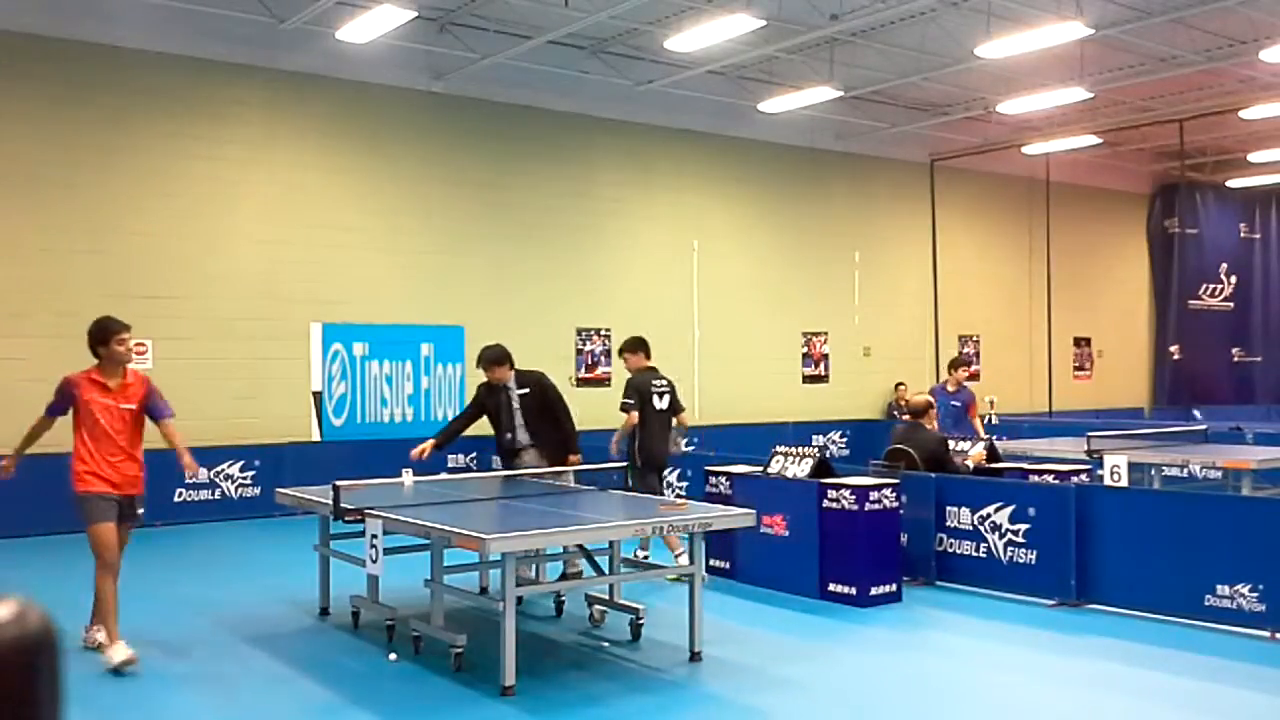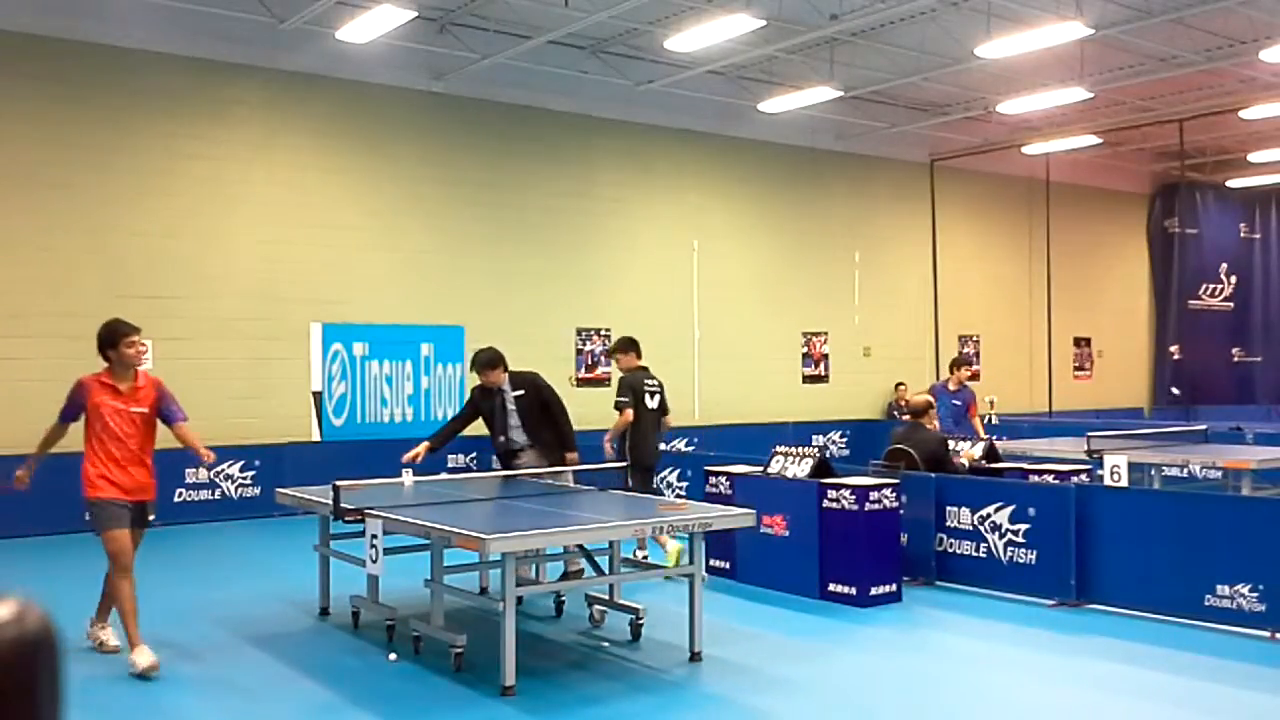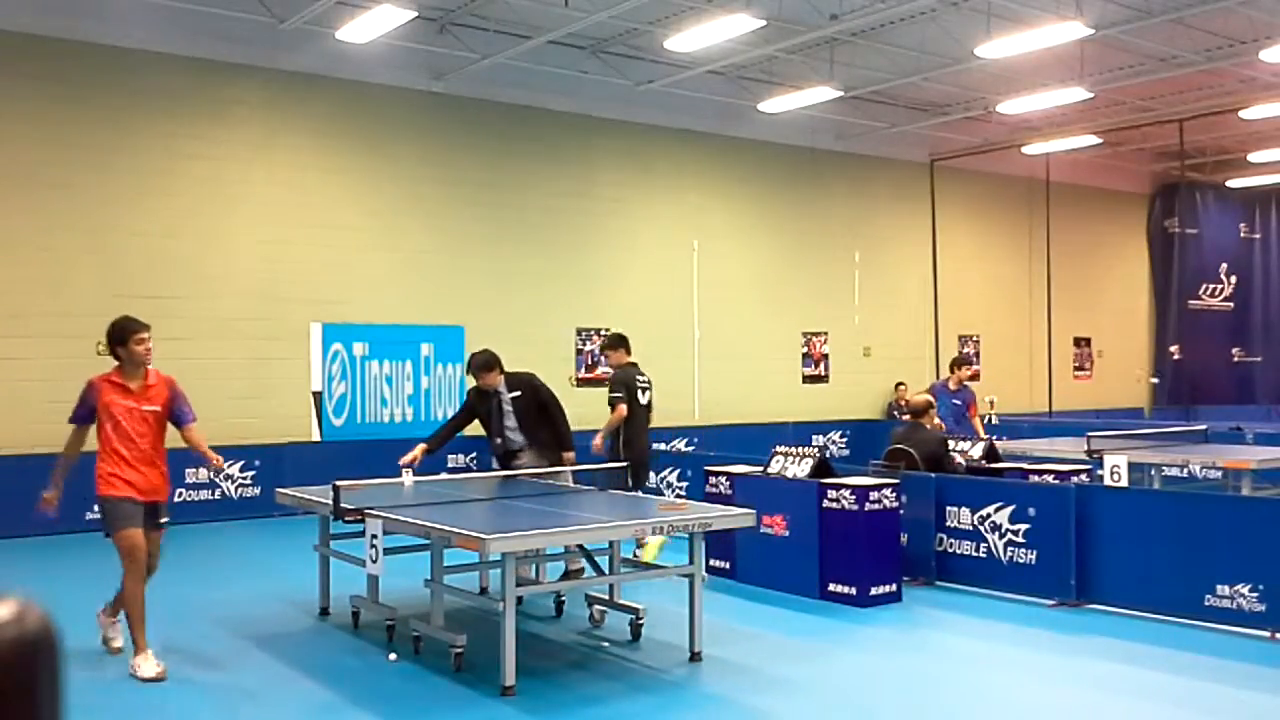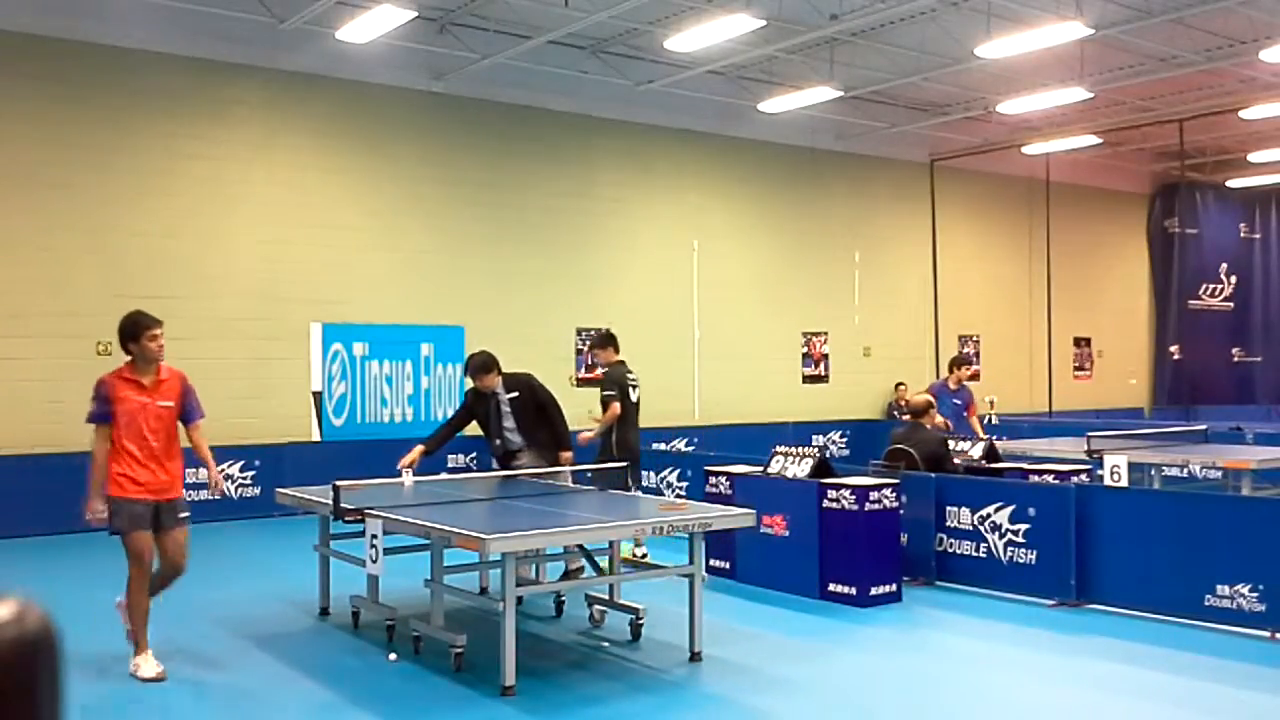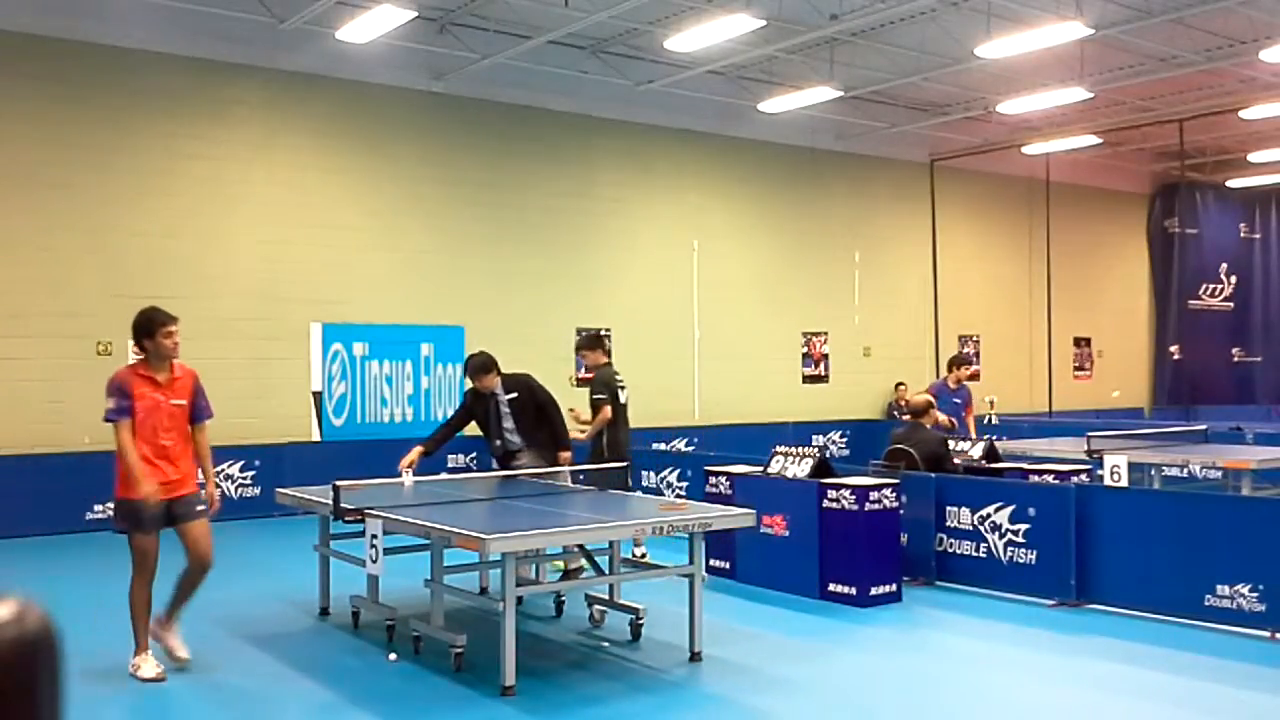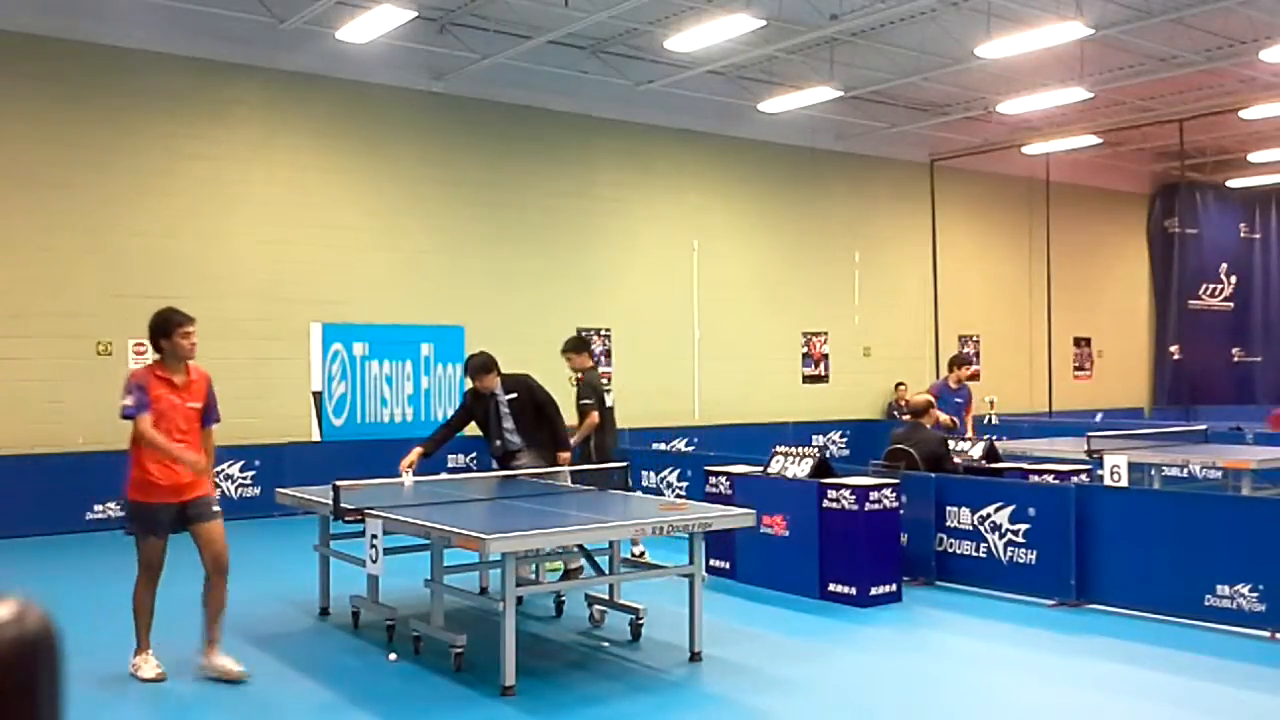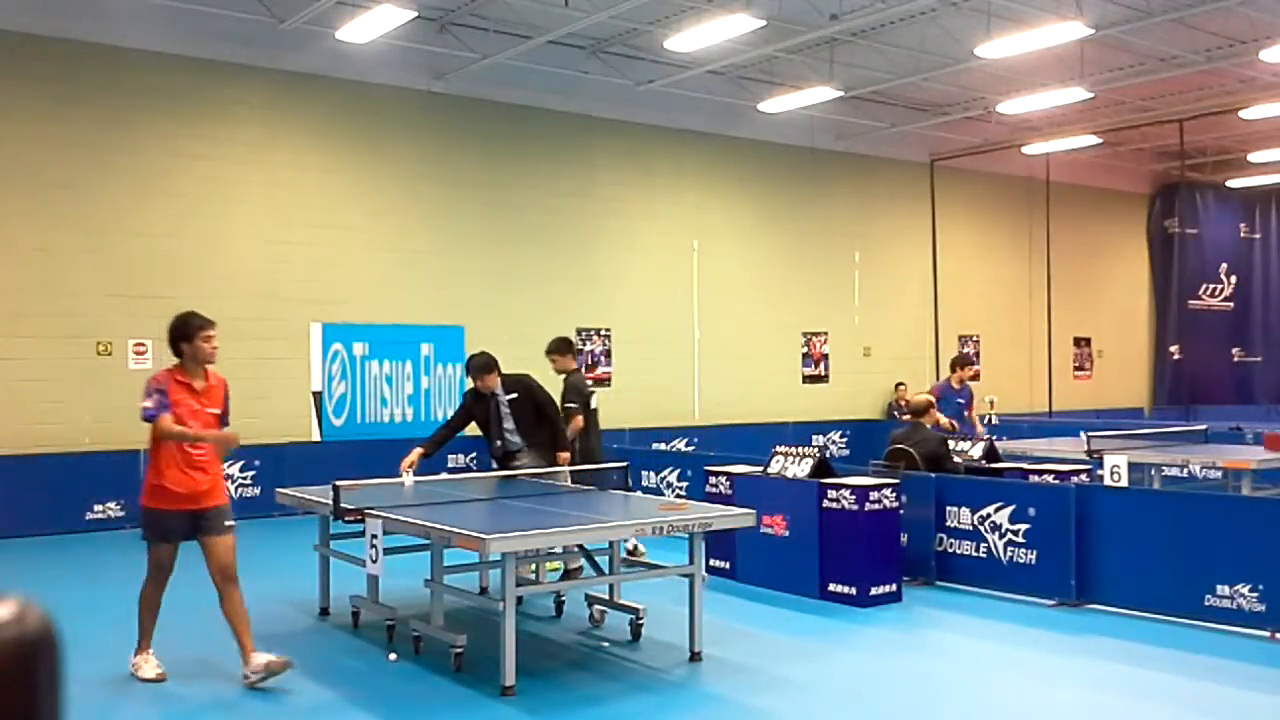
dt=0.1s
person 1, frame 1
left shoulder: (142, 384)
right shoulder: (74, 385)
left elbow: (165, 424)
right elbow: (46, 422)
left wrist: (184, 455)
left hip: (131, 484)
right hip: (93, 484)
left knee: (112, 561)
right knee: (108, 560)
left ankle: (95, 628)
right ankle: (113, 642)
person 1, frame 2
left shoulder: (154, 387)
right shoulder: (86, 388)
left elbow: (179, 426)
right elbow: (59, 429)
left wrist: (199, 450)
right wrist: (29, 466)
left hip: (142, 489)
right hip: (104, 490)
left knee: (122, 564)
right knee: (123, 563)
left ankle: (99, 623)
right ankle: (136, 648)
person 1, frame 3
left shoulder: (166, 386)
right shoulder: (97, 388)
left elbow: (188, 428)
right elbow: (78, 437)
left wrist: (207, 453)
right wrist: (56, 485)
left hip: (155, 489)
right hip: (117, 489)
left knee: (147, 566)
right knee: (135, 564)
left ankle: (109, 614)
right ankle: (141, 653)
person 1, frame 4
left shoulder: (178, 381)
right shoulder: (109, 385)
left elbow: (194, 430)
right elbow: (100, 443)
left wrist: (210, 467)
right wrist: (94, 497)
left hip: (170, 488)
right hip: (128, 491)
left knee: (176, 566)
right knee: (142, 566)
left ankle: (130, 604)
right ankle: (141, 652)
person 1, frame 5
left shoulder: (189, 378)
right shoulder: (123, 381)
left elbow: (199, 432)
right elbow: (123, 436)
left wrist: (210, 480)
right wrist: (140, 480)
left hip: (183, 485)
right hip: (138, 490)
left knee: (202, 559)
right knee: (145, 569)
left ankle: (166, 623)
right ankle: (141, 653)
person 1, frame 6
left shoulder: (202, 380)
right shoulder: (141, 381)
right elbow: (142, 430)
left wrist: (212, 481)
right wrist: (178, 453)
left hip: (197, 488)
right hip: (151, 492)
left knee: (219, 563)
right knee: (150, 573)
left ankle: (212, 652)
right ankle: (142, 652)
person 1, frame 7
left shoulder: (219, 385)
right shoulder: (160, 384)
right elbow: (163, 429)
right wrist: (208, 438)
left hip: (211, 497)
right hip: (165, 498)
left knee: (227, 576)
right knee: (158, 576)
left ankle: (251, 662)
right ankle: (143, 652)
person 2, frame 1
left shoulder: (536, 381)
right shoulder: (486, 392)
left elbow: (562, 414)
right elbow: (464, 419)
left wrist: (572, 449)
right wrist: (435, 441)
left hip: (548, 455)
right hip: (516, 460)
left ankle: (572, 568)
right ankle: (523, 573)
person 2, frame 2
left shoulder: (530, 382)
right shoulder: (480, 394)
left elbow: (558, 411)
right elbow: (458, 422)
left wrist: (570, 447)
right wrist: (428, 444)
left hip: (548, 455)
right hip: (515, 461)
left ankle: (574, 566)
right ankle: (523, 573)
person 2, frame 3
left shoulder: (526, 382)
right shoulder: (477, 396)
left elbow: (555, 411)
right elbow: (455, 424)
left wrist: (567, 447)
right wrist: (424, 446)
left hip: (546, 455)
right hip: (514, 461)
left ankle: (574, 565)
right ankle: (523, 572)
person 2, frame 4
left shoulder: (524, 383)
right shoulder: (474, 398)
left elbow: (553, 410)
right elbow: (452, 425)
left wrist: (565, 446)
right wrist: (421, 448)
left hip: (546, 454)
right hip: (513, 462)
left ankle: (574, 565)
right ankle: (522, 572)
person 2, frame 5
left shoulder: (523, 383)
right shoulder: (473, 398)
left elbow: (551, 410)
right elbow: (451, 426)
left wrist: (563, 446)
right wrist: (420, 449)
left hip: (545, 454)
right hip: (513, 462)
left ankle: (573, 565)
right ankle: (522, 572)
person 2, frame 6
left shoulder: (523, 384)
right shoulder: (473, 399)
left elbow: (551, 411)
right elbow: (450, 426)
left wrist: (563, 446)
right wrist: (421, 450)
left hip: (544, 454)
right hip: (513, 462)
left ankle: (573, 565)
right ankle: (522, 571)
person 2, frame 7
left shoulder: (523, 384)
right shoulder: (473, 399)
left elbow: (551, 411)
right elbow: (450, 427)
left wrist: (562, 447)
right wrist: (421, 450)
left hip: (544, 454)
right hip: (512, 462)
left ankle: (573, 564)
person 3, frame 1
left shoulder: (635, 383)
right shoulder: (667, 383)
left elbow: (633, 419)
right elbow: (682, 420)
left wrist: (616, 439)
right wrist: (675, 439)
left hip: (642, 454)
right hip: (661, 454)
left ankle: (681, 555)
right ankle: (642, 552)
person 3, frame 2
left shoulder: (628, 381)
right shoulder: (656, 383)
left elbow: (628, 417)
right elbow: (665, 421)
left wrist: (609, 438)
left hip: (633, 452)
right hip: (650, 452)
left ankle: (670, 545)
right ankle: (641, 552)
person 3, frame 3
left shoulder: (619, 377)
right shoulder: (644, 378)
left elbow: (621, 412)
left wrist: (602, 436)
left hip: (625, 449)
right hip: (642, 448)
left ankle: (647, 540)
right ankle: (641, 549)
person 3, frame 4
left shoulder: (611, 375)
right shoulder: (631, 375)
left elbow: (615, 410)
left wrist: (594, 433)
right wrist: (602, 421)
left hip: (616, 447)
right hip: (632, 445)
right ankle: (639, 549)
person 3, frame 5
left shoulder: (600, 378)
right shoulder: (615, 377)
left elbow: (605, 414)
left wrist: (585, 435)
right wrist: (585, 420)
left hip: (606, 448)
right hip: (621, 447)
right ankle: (639, 550)
person 3, frame 6
left shoulder: (586, 382)
right shoulder: (598, 379)
left elbow: (593, 419)
left wrist: (573, 441)
right wrist: (579, 428)
left hip: (594, 452)
right hip: (608, 449)
right ankle: (637, 549)
person 3, frame 7
left shoulder: (571, 384)
right shoulder: (582, 381)
left elbow: (577, 422)
left hip: (579, 453)
right hip: (592, 450)
right ankle: (630, 543)
